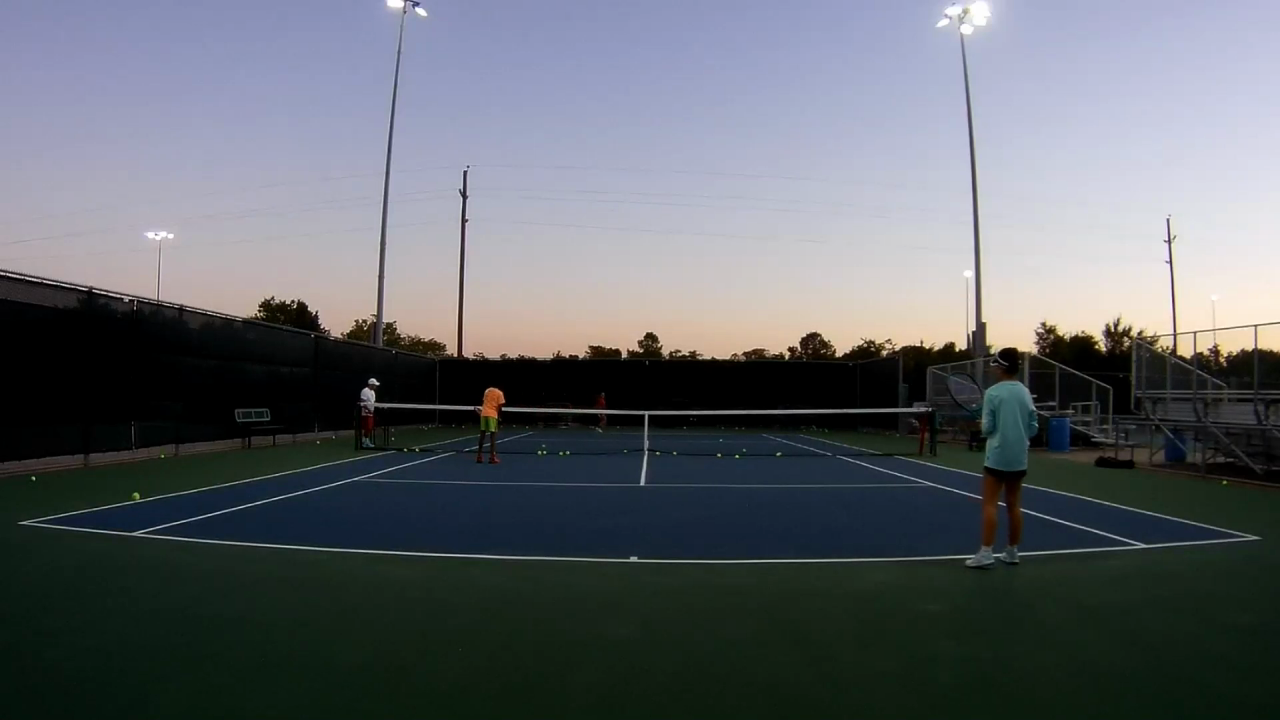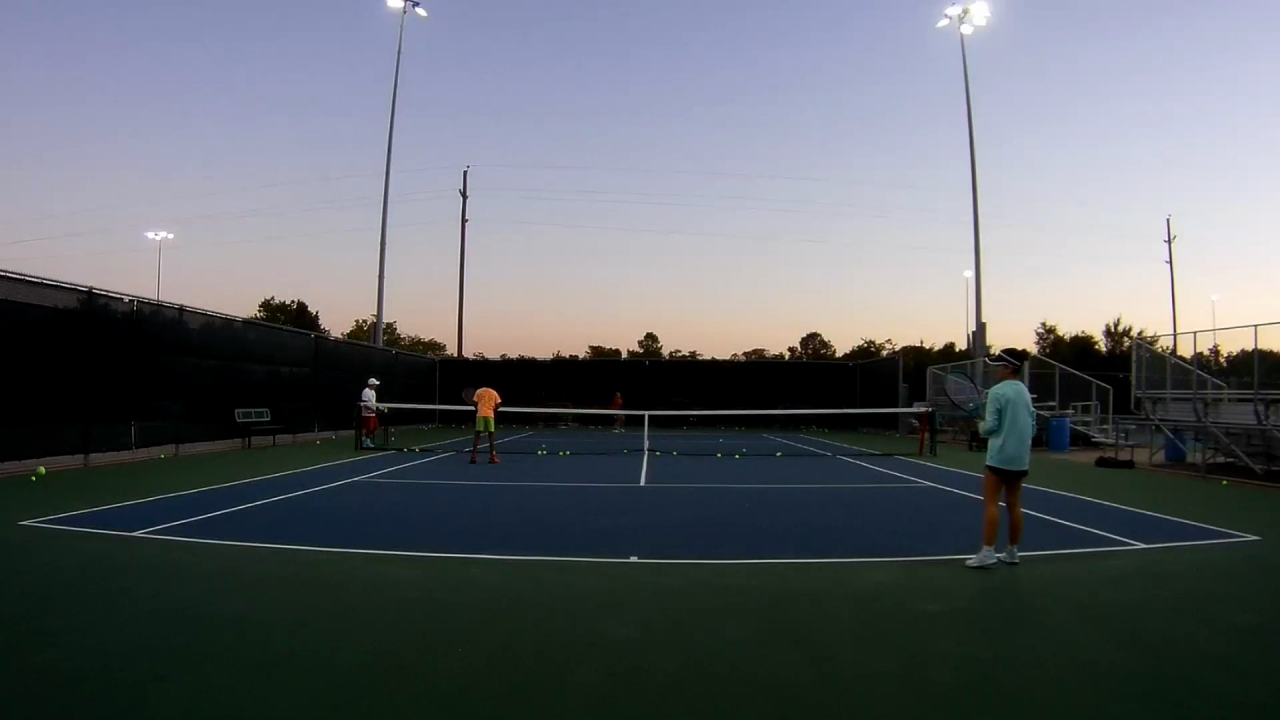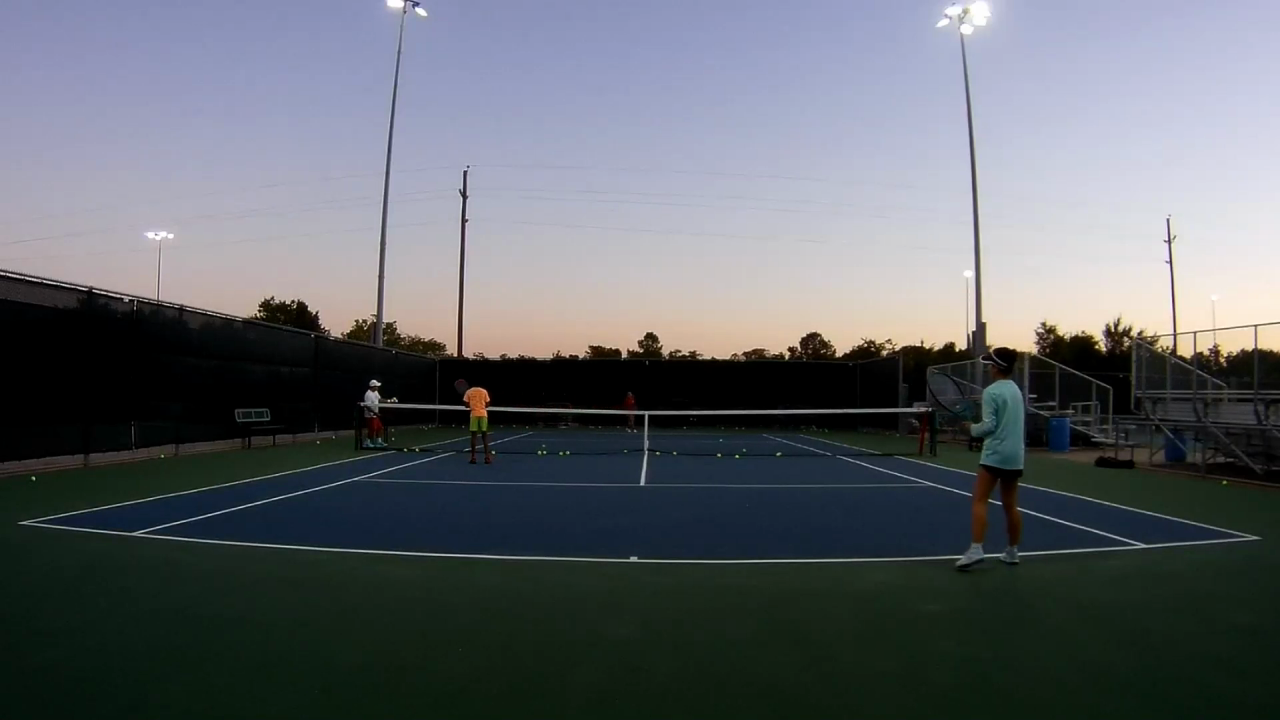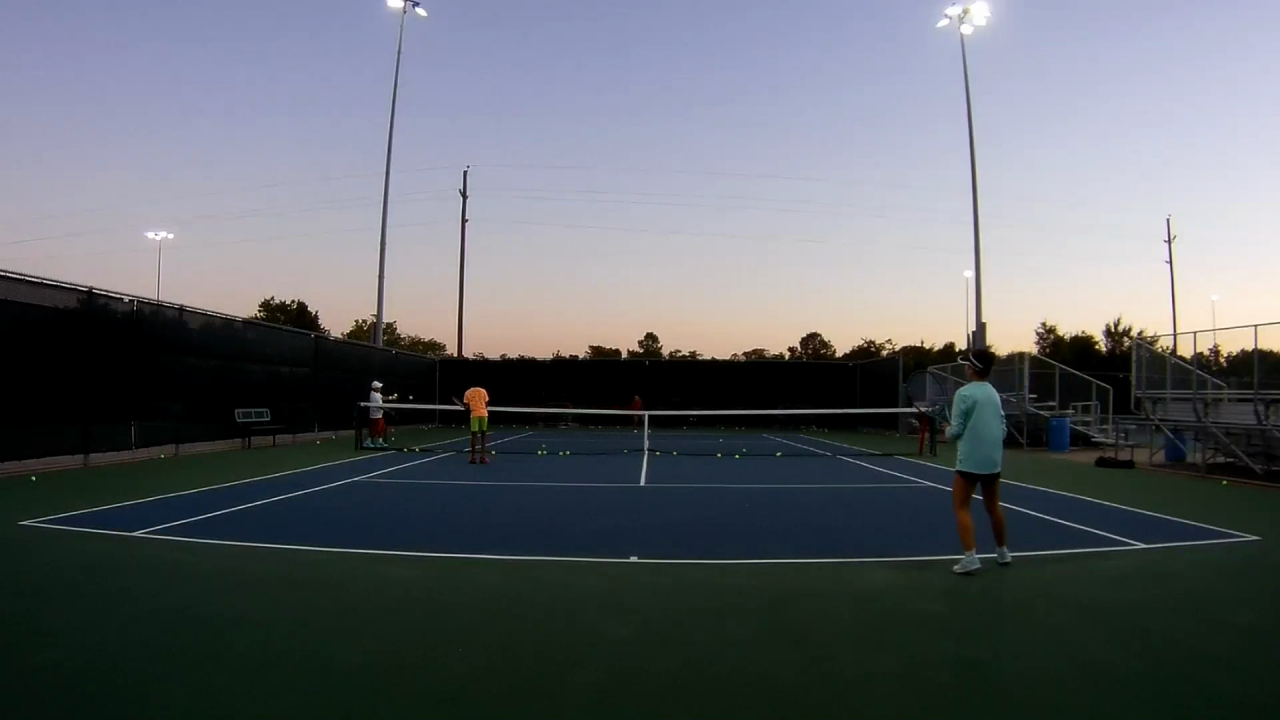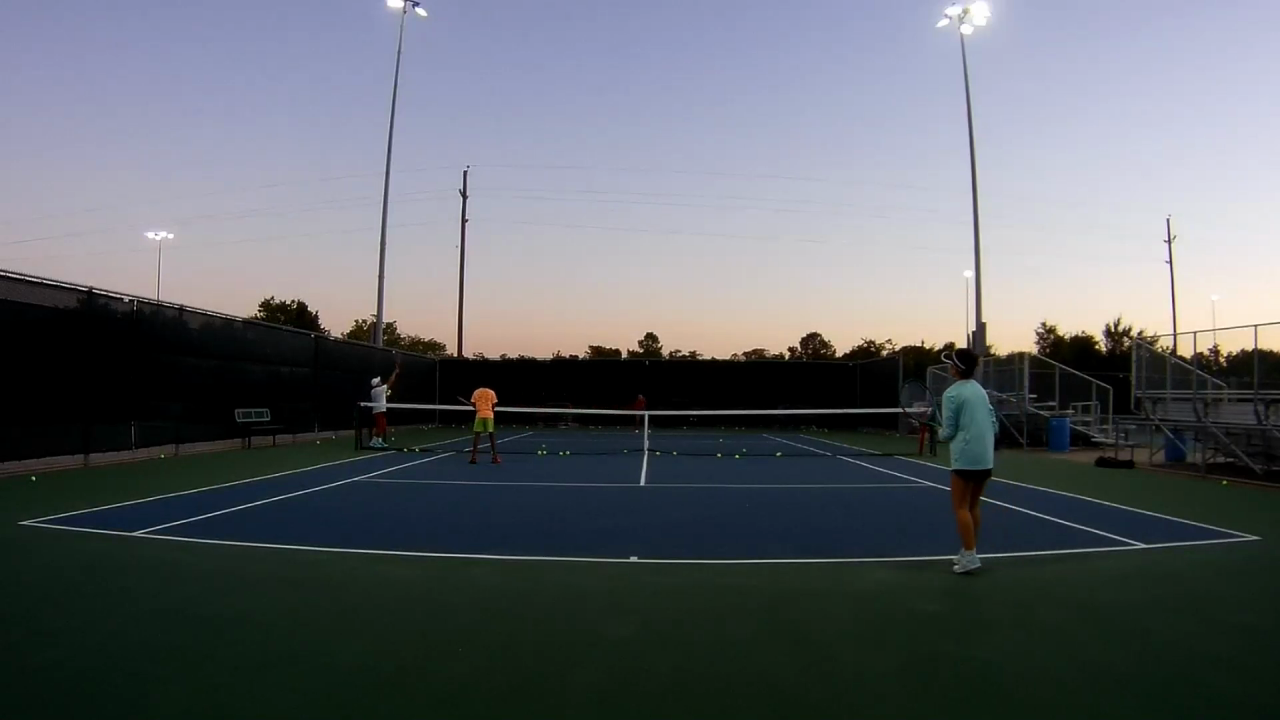
dt=0.4s
person 1, frame 1
left shoulder: (993, 393)
right shoulder: (1025, 393)
left elbow: (987, 427)
right elbow: (1033, 428)
left wrist: (982, 426)
left hip: (998, 455)
right hip: (1019, 456)
left knee: (989, 504)
right knee: (1013, 504)
left ankle: (986, 552)
right ankle: (1012, 551)
person 1, frame 2
left shoulder: (997, 391)
right shoulder: (1025, 392)
left elbow: (991, 425)
right elbow: (1032, 427)
left wrist: (980, 427)
left hip: (1000, 455)
right hip: (1020, 456)
left knee: (991, 503)
right knee: (1013, 504)
left ankle: (988, 552)
right ankle: (1012, 551)
person 1, frame 3
left shoulder: (992, 391)
right shoulder: (1016, 390)
left elbow: (988, 426)
left wrist: (972, 428)
left hip: (995, 454)
right hip: (1015, 455)
left knee: (979, 502)
right knee: (1010, 504)
left ankle: (975, 549)
right ankle: (1013, 551)
person 1, frame 4
left shoulder: (964, 393)
right shoulder: (994, 394)
left elbow: (956, 430)
right elbow: (1002, 429)
left wrist: (947, 430)
left hip: (970, 459)
right hip: (993, 460)
left knee: (961, 508)
right knee: (993, 506)
left ankle: (970, 558)
right ankle: (1003, 552)
person 1, frame 5
left shoulder: (952, 394)
right shoulder: (980, 390)
left elbow: (948, 432)
right elbow: (993, 423)
left wrist: (940, 433)
left hip: (965, 457)
right hip: (985, 457)
left knee: (961, 507)
right knee: (973, 506)
left ankle: (970, 557)
right ankle: (968, 552)
